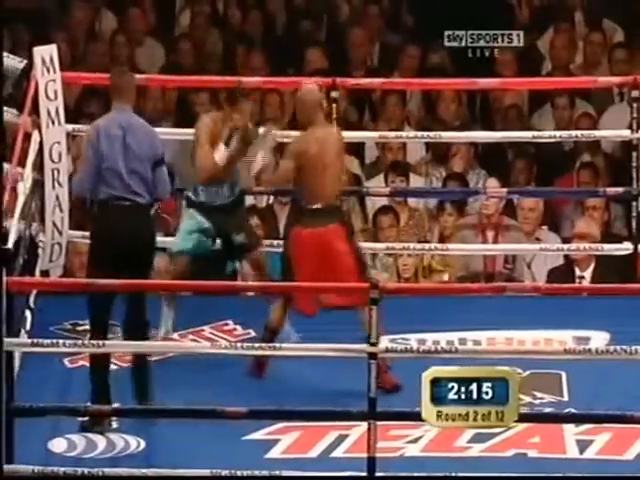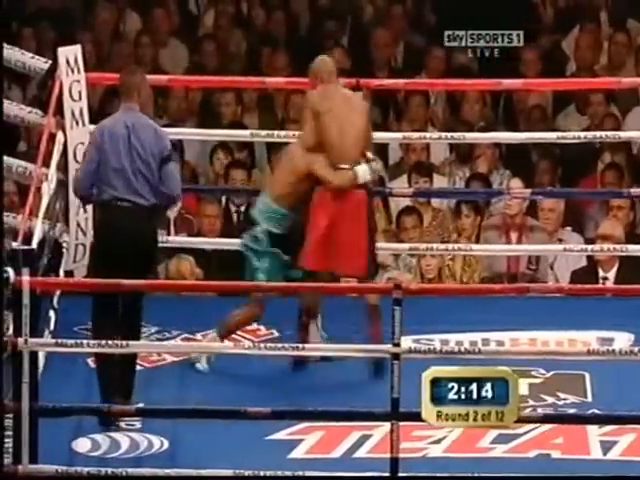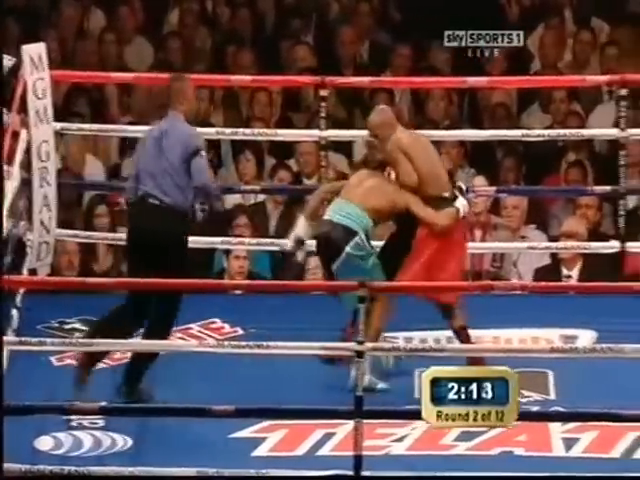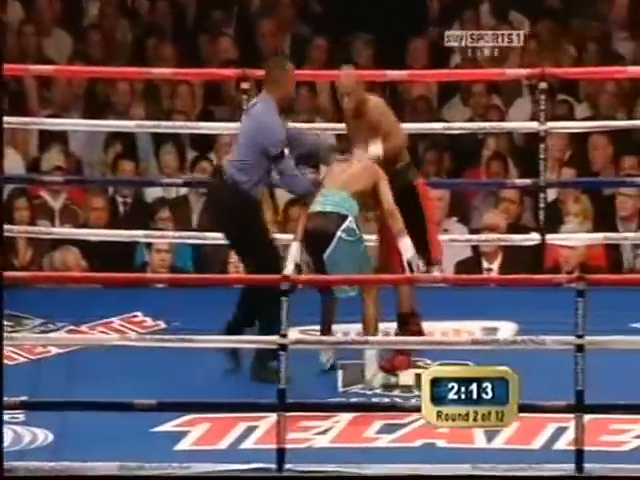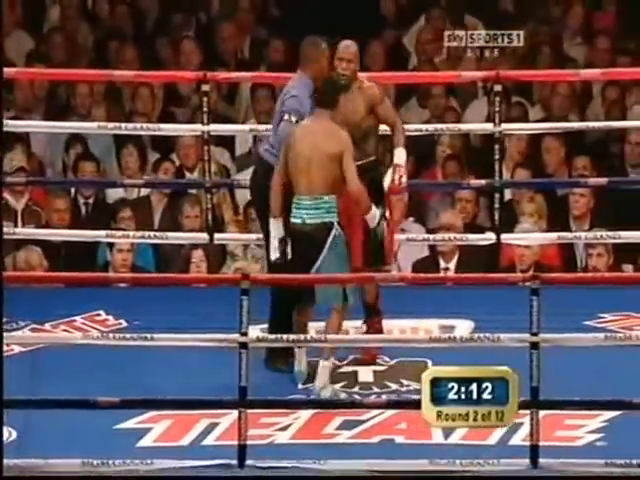
dt=0.7s
person 1, frame 1
left shoulder: (98, 130)
right shoulder: (149, 133)
left elbow: (81, 188)
right elbow: (163, 191)
left hip: (109, 221)
right hip: (140, 223)
left knee: (100, 317)
right knee: (137, 312)
left ankle: (101, 408)
right ankle: (143, 395)
person 1, frame 2
left shoulder: (103, 130)
right shoulder: (156, 133)
left elbow: (81, 186)
right elbow: (173, 191)
left hip: (110, 222)
right hip: (143, 224)
left knee: (105, 314)
right knee: (132, 311)
left ankle: (112, 400)
right ankle: (124, 393)
person 1, frame 3
left shoulder: (149, 136)
right shoulder: (189, 135)
left elbow: (132, 189)
right elbow: (204, 184)
right wrist: (215, 198)
left hip: (140, 218)
right hip: (169, 224)
left knee: (138, 302)
right knee: (166, 305)
left ankle: (90, 353)
right ankle: (132, 380)
person 1, frame 4
left shoulder: (263, 109)
right shoulder: (269, 125)
right elbow: (291, 179)
right wrist: (320, 190)
left hip: (231, 195)
right hip: (234, 200)
left knee: (262, 269)
right knee: (270, 274)
left ankle: (236, 336)
right ankle: (263, 358)
person 1, frame 5
left shoulder: (304, 92)
right shoulder: (298, 96)
right elbow: (284, 142)
right hip: (272, 180)
left ankle: (285, 344)
right ankle: (277, 350)
person 2, frame 1
left shoulder: (299, 144)
right shoulder: (337, 136)
left elbow: (276, 180)
left wrist: (263, 172)
left hip: (305, 224)
right hip: (333, 222)
left knee: (287, 293)
right knee: (363, 297)
left ankle: (261, 358)
right ankle: (381, 369)
person 2, frame 2
left shoulder: (314, 97)
right shoulder: (360, 100)
left elbow: (309, 143)
right elbow: (366, 141)
left hip: (331, 185)
right hip: (359, 183)
left knee: (317, 271)
right knee: (364, 271)
left ankle: (303, 341)
right ankle: (375, 339)
person 2, frame 3
left shoulder: (392, 145)
right shoulder: (416, 137)
left elbow: (410, 180)
right elbow: (427, 176)
left wrist: (392, 176)
right hip: (448, 211)
left knee: (384, 278)
right knee: (443, 292)
person 2, frame 4
left shoulder: (375, 107)
right shoulder: (351, 115)
left elbow: (400, 142)
left wrist: (375, 152)
left hip: (402, 182)
left knee: (401, 264)
right knee: (394, 262)
left ankle: (403, 345)
right ankle: (413, 324)
person 2, frame 5
left shoulder: (370, 92)
left elbow: (396, 125)
left wrist: (399, 159)
left hip: (369, 175)
left knee: (368, 256)
right knee: (354, 256)
left ankle: (372, 329)
right ankle: (373, 320)
person 3, frame 1
left shoulder: (247, 130)
right shoulder: (207, 124)
left elbow: (250, 164)
right elbow: (202, 173)
right wrist: (227, 146)
left hip: (230, 199)
right hip: (201, 201)
left knee: (258, 261)
right knee: (181, 267)
right ankle: (166, 324)
person 3, frame 2
left shoulder: (300, 149)
right shoulder: (313, 157)
right elbow: (336, 180)
right wrist: (366, 170)
left hip: (280, 229)
right hip: (266, 234)
right knee: (257, 306)
right ankle: (211, 344)
person 3, frame 3
left shoulder: (364, 174)
right shoulder: (404, 196)
left elbow: (321, 193)
right elbow: (440, 222)
left wrist: (301, 230)
right wrist: (461, 205)
left hip: (326, 231)
right hip: (348, 236)
right knee: (382, 296)
person 3, frame 4
left shoulder: (336, 168)
right shoulder: (375, 171)
left elbow: (306, 211)
right elbow: (389, 209)
left wrist: (296, 250)
right wrist: (408, 249)
left hip: (316, 220)
right hip: (340, 223)
left knee: (331, 286)
right knee: (369, 289)
left ankle: (327, 355)
right ankle: (371, 370)
person 3, frame 5
left shoulder: (296, 133)
right shoulder: (341, 138)
left elbow: (278, 183)
right elbow: (354, 188)
left wrist: (277, 228)
right wrist: (375, 217)
left hip: (297, 222)
right hip: (324, 223)
left knee: (303, 295)
right knee: (338, 302)
left ankle: (301, 363)
right ankle: (322, 379)
